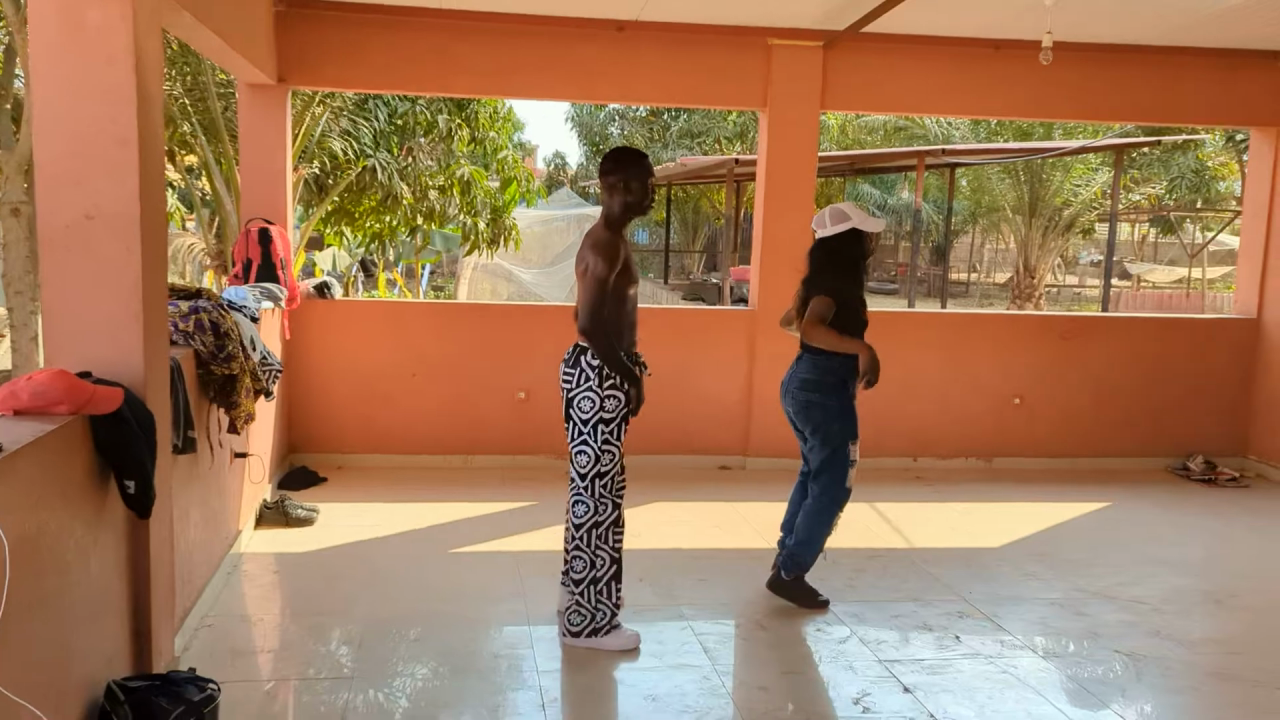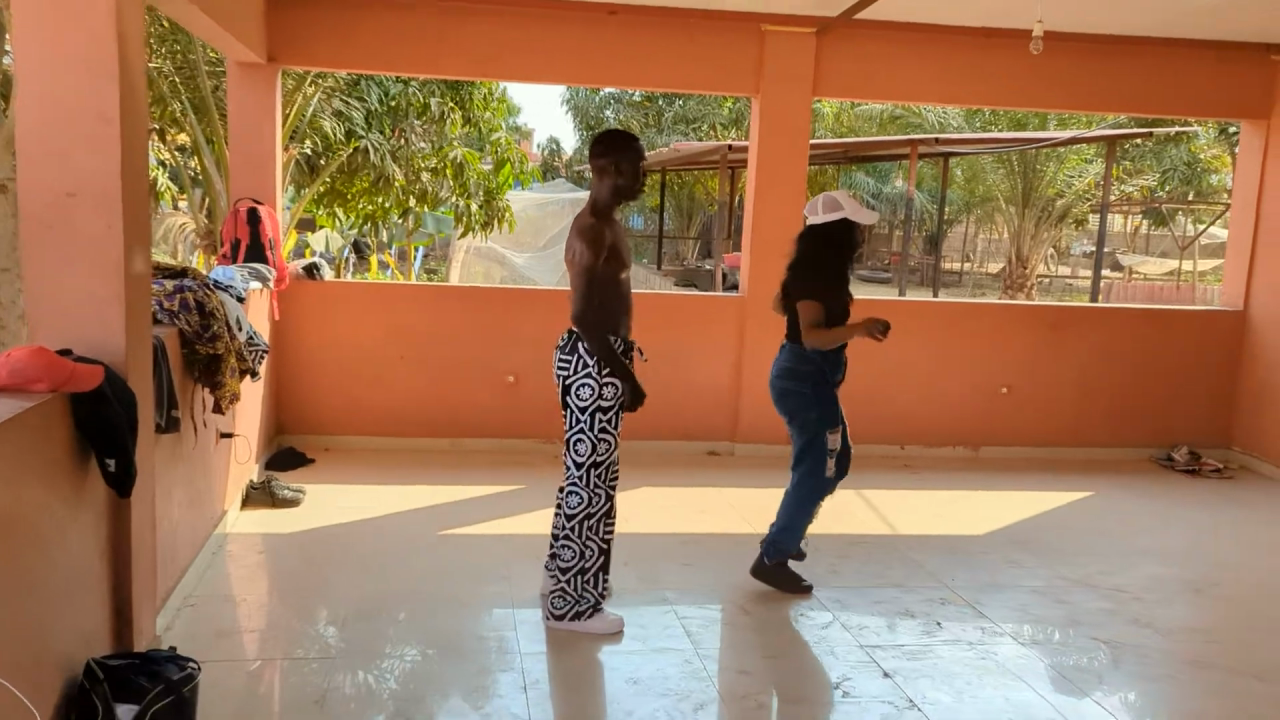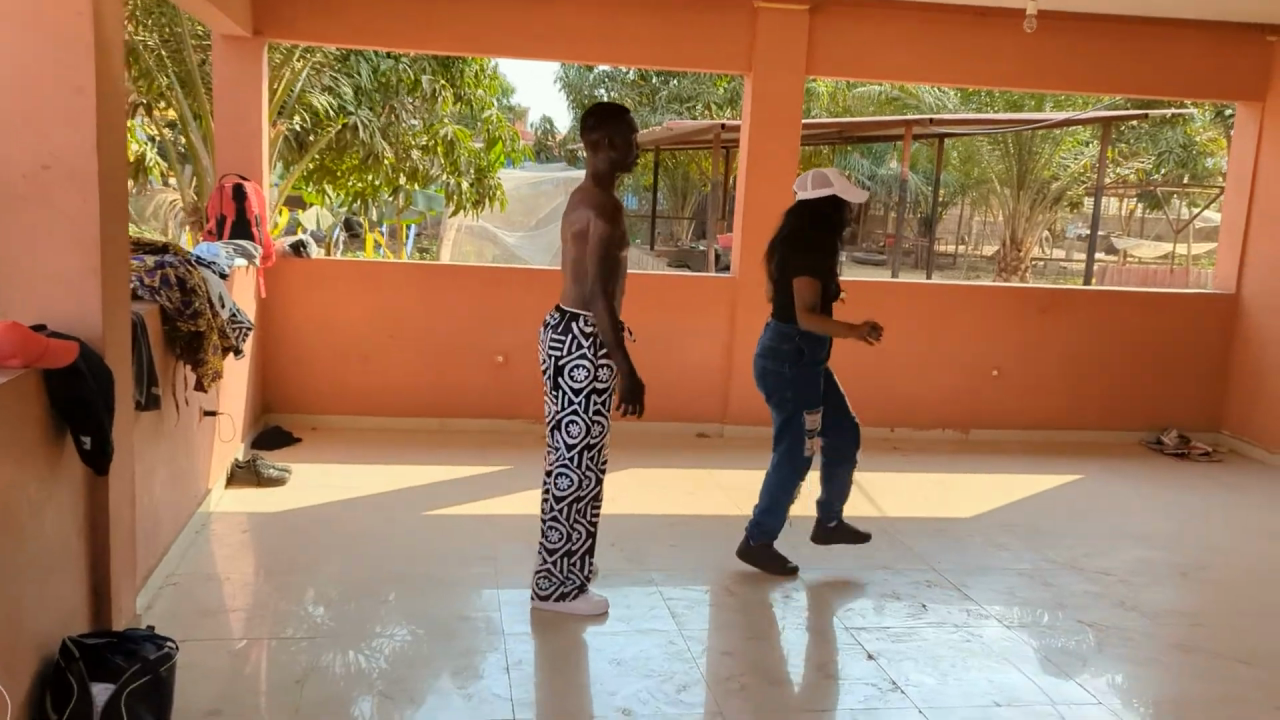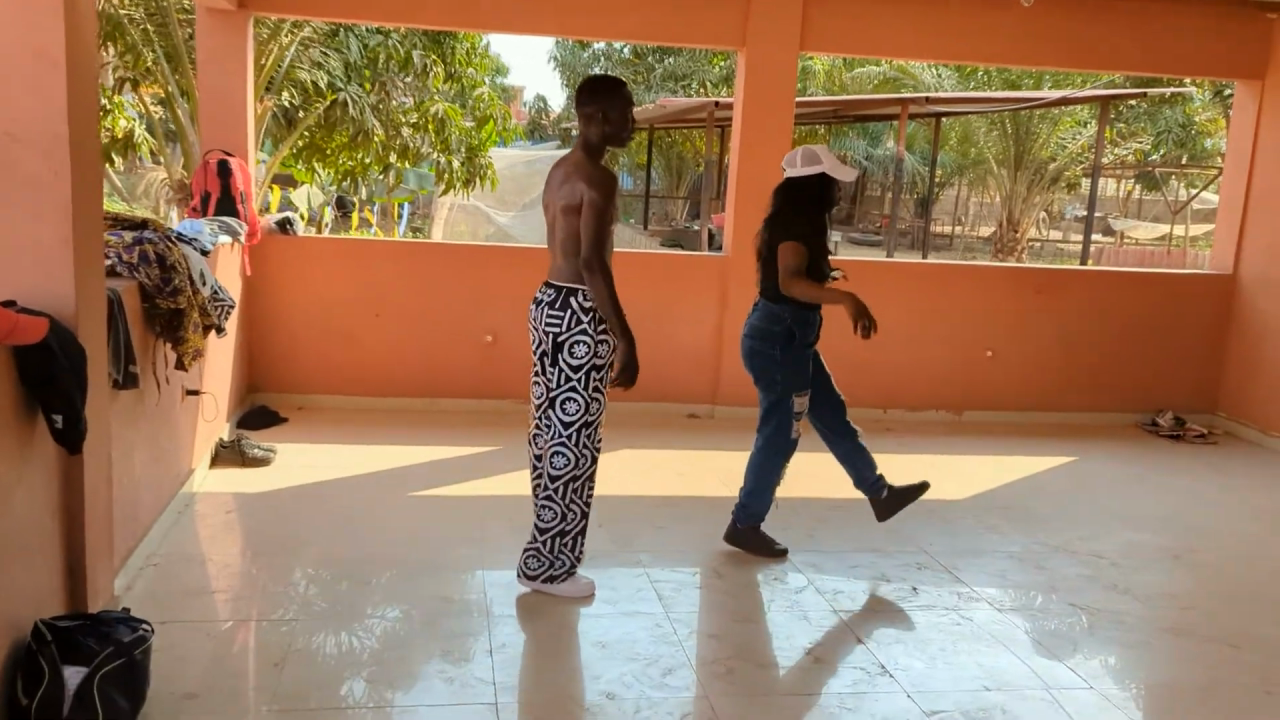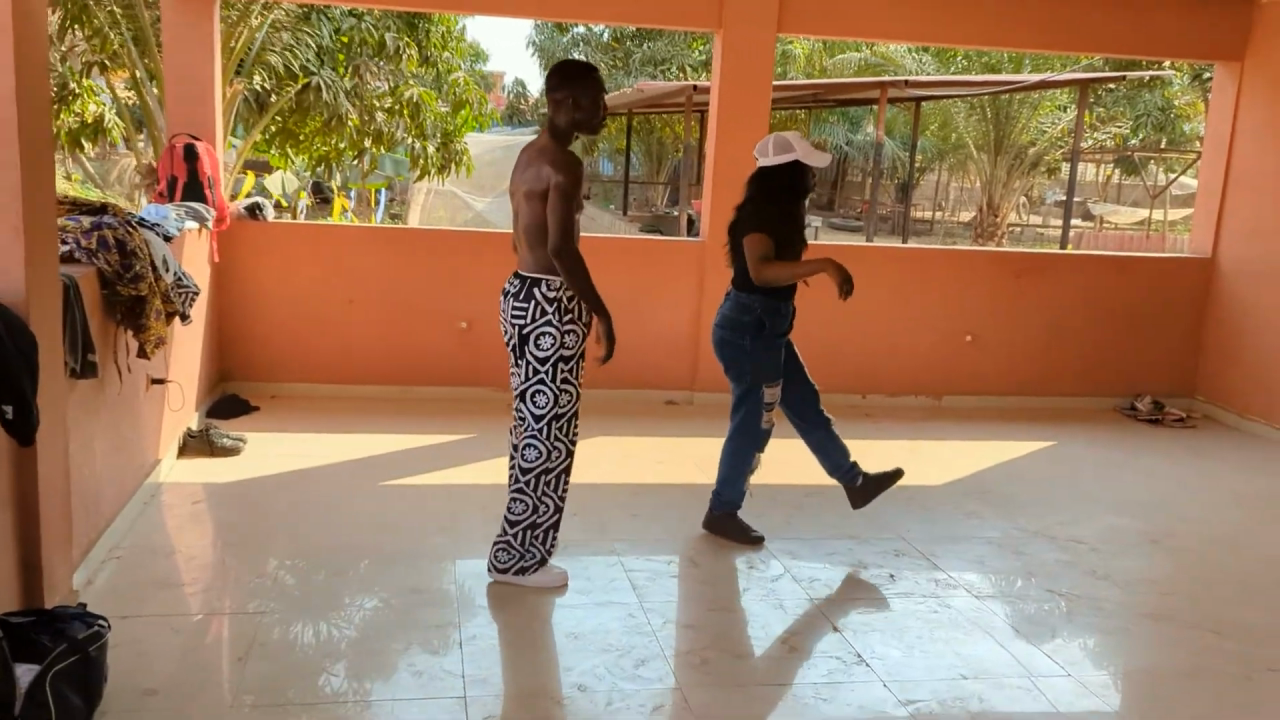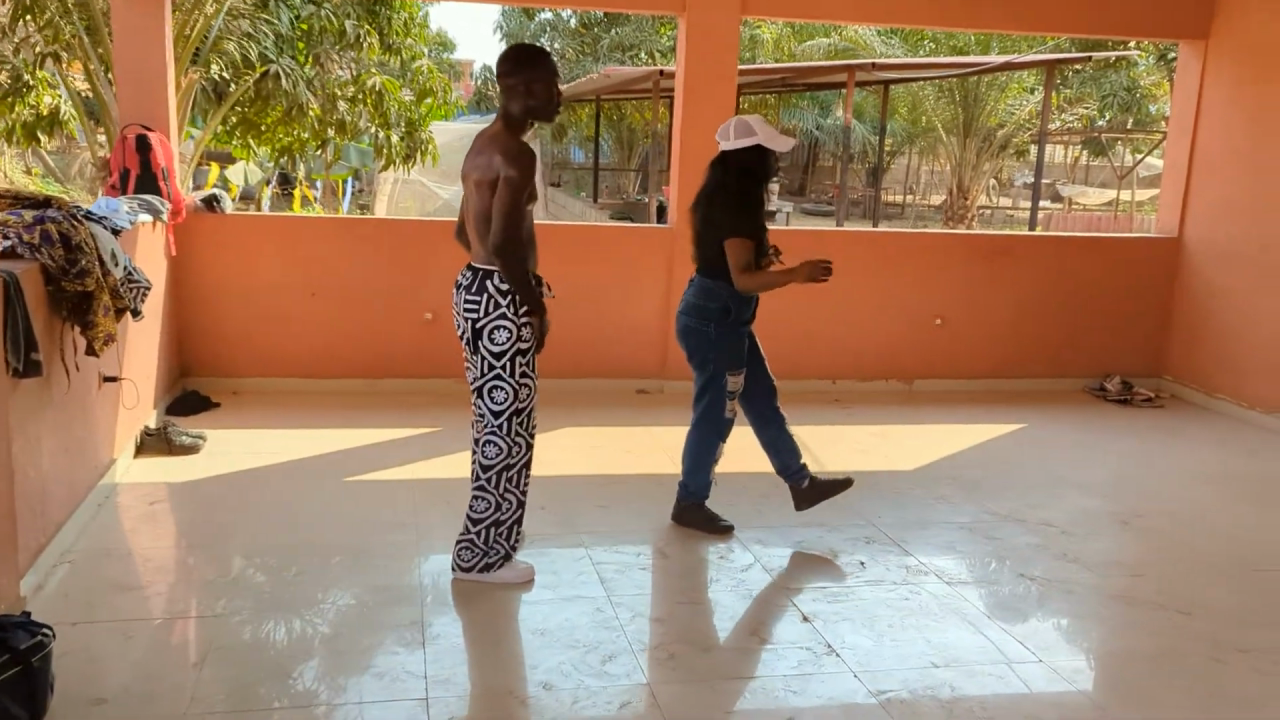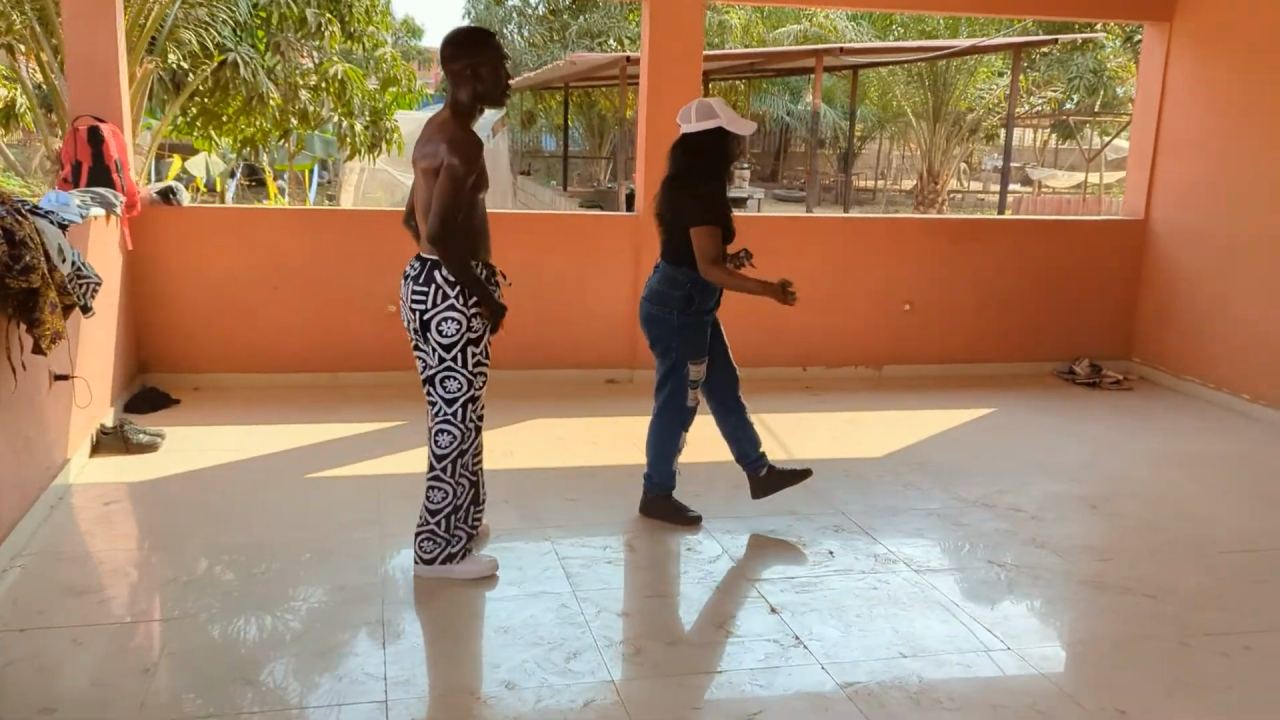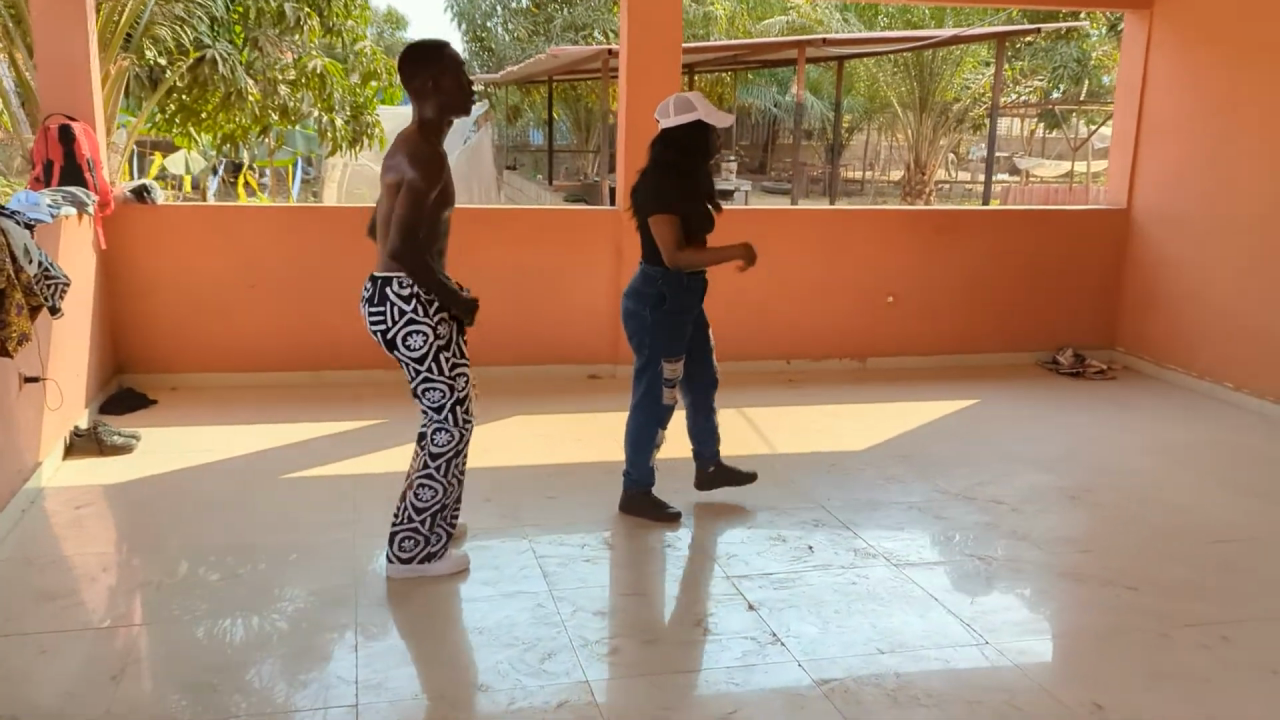
dt=0.2s
person 1, frame 1
left shoulder: (609, 239)
right shoulder: (606, 244)
right elbow: (588, 324)
left wrist: (626, 370)
right wrist: (631, 376)
left hip: (599, 371)
right hip: (597, 374)
left knee: (593, 488)
right knee: (599, 494)
left ankle: (583, 591)
right ankle: (588, 620)
person 1, frame 2
left shoulder: (606, 224)
right shoulder: (593, 230)
right elbow: (582, 315)
left wrist: (619, 366)
right wrist: (624, 374)
left hip: (595, 358)
right hip: (594, 362)
left knee: (582, 473)
right knee: (591, 481)
left ankle: (562, 571)
right ankle: (572, 604)
person 1, frame 3
left shoulder: (585, 197)
right shoulder: (605, 206)
right elbow: (599, 293)
right wrist: (626, 369)
left hip: (568, 331)
right hip: (584, 340)
left knee: (565, 453)
right knee: (580, 463)
left ankle: (555, 558)
right ankle: (558, 585)
person 1, frame 4
left shoulder: (561, 169)
right shoulder: (598, 179)
right elbow: (592, 262)
right wrist: (624, 339)
left hip: (551, 303)
right hip: (579, 314)
left knee: (552, 431)
right knee: (575, 442)
left ankle: (548, 549)
right ankle: (547, 566)
person 1, frame 5
left shoulder: (530, 155)
right shoulder: (564, 164)
right elbow: (561, 248)
right wrist: (600, 312)
left hip: (522, 293)
right hip: (549, 303)
left knee: (532, 424)
right knee: (549, 434)
left ankle: (521, 540)
right ankle: (518, 558)
person 1, frame 6
left shoulder: (483, 144)
right shoulder: (515, 154)
right elbow: (503, 242)
right wrist: (537, 305)
left hip: (477, 287)
right hip: (503, 297)
left knee: (494, 421)
right knee: (507, 429)
left ankle: (487, 537)
right ankle: (481, 556)
person 1, frame 7
left shoulder: (436, 131)
right shoulder: (463, 142)
left elbow: (413, 218)
right elbow: (440, 232)
right wrist: (485, 296)
left hip: (427, 280)
right hip: (451, 290)
left knee: (453, 414)
right knee: (458, 419)
left ankle: (456, 523)
right ankle: (441, 550)
person 1, frame 8
left shoulder: (412, 146)
right shoulder: (426, 156)
left elbow: (378, 232)
right elbow: (400, 248)
left wrist: (443, 292)
right wrist: (454, 300)
left hip: (398, 296)
right hip: (409, 302)
left knee: (447, 414)
right knee: (450, 422)
left ankle: (428, 523)
right ankle: (414, 550)
person 2, frame 1
left shoulder: (822, 278)
right shoulder: (837, 281)
left elbow: (788, 321)
right elbow: (810, 326)
right wrist: (863, 349)
left hip: (802, 383)
right hip: (826, 390)
left knee: (814, 476)
right knee: (832, 488)
left ankle: (787, 555)
right ankle: (788, 573)
person 2, frame 2
left shoulder: (812, 268)
right shoulder: (818, 273)
left elbow: (780, 304)
right elbow: (813, 335)
right wrist: (858, 329)
left hip: (799, 375)
right hip: (807, 380)
left knee: (835, 462)
right knee: (814, 473)
left ankle: (780, 539)
right ankle: (772, 559)
person 2, frame 3
left shoulder: (802, 245)
right shoulder: (807, 250)
left elbow: (781, 293)
right elbow: (807, 316)
left wrist: (828, 291)
right wrist: (851, 330)
left hip: (801, 357)
right hip: (790, 358)
left knee: (844, 435)
right knee: (795, 453)
left ankle: (829, 520)
right ankle: (757, 542)
person 2, frame 4
left shoulder: (793, 223)
right shoulder: (794, 225)
right elbow: (789, 282)
left wrist: (820, 275)
right wrist: (848, 299)
left hip: (790, 336)
right hip: (776, 339)
left knee: (833, 416)
right knee: (779, 435)
left ankle: (880, 493)
right ankle: (744, 526)
person 2, frame 5
left shoulder: (772, 213)
right shoulder: (762, 214)
right elbow: (759, 271)
left wrist: (799, 268)
right wrist: (825, 265)
left hip: (765, 328)
right hip: (748, 329)
left knee: (806, 405)
right knee: (752, 423)
left ankle: (854, 481)
right ankle: (721, 513)
person 2, frame 6
left shoulder: (731, 199)
right shoulder: (733, 205)
right elbow: (743, 278)
left wrist: (766, 258)
right wrist: (798, 272)
left hip: (725, 316)
right hip: (712, 318)
left knee: (762, 399)
right knee: (716, 412)
left ankle: (801, 483)
right ankle: (689, 504)
person 2, frame 7
left shoulder: (693, 185)
right shoulder: (700, 191)
right elbow: (710, 269)
left wrist: (733, 259)
right wrist: (767, 289)
left hip: (690, 303)
right hip: (677, 305)
left knee: (724, 387)
right knee: (678, 401)
left ankle: (759, 471)
right ankle: (656, 495)
person 2, frame 8
left shoulder: (683, 181)
right shoulder: (663, 183)
right elbow: (674, 255)
right wrist: (735, 253)
left hip: (682, 301)
right hip: (659, 303)
left knee: (702, 383)
right knee: (656, 398)
left ankle: (709, 466)
right ankle: (636, 492)
